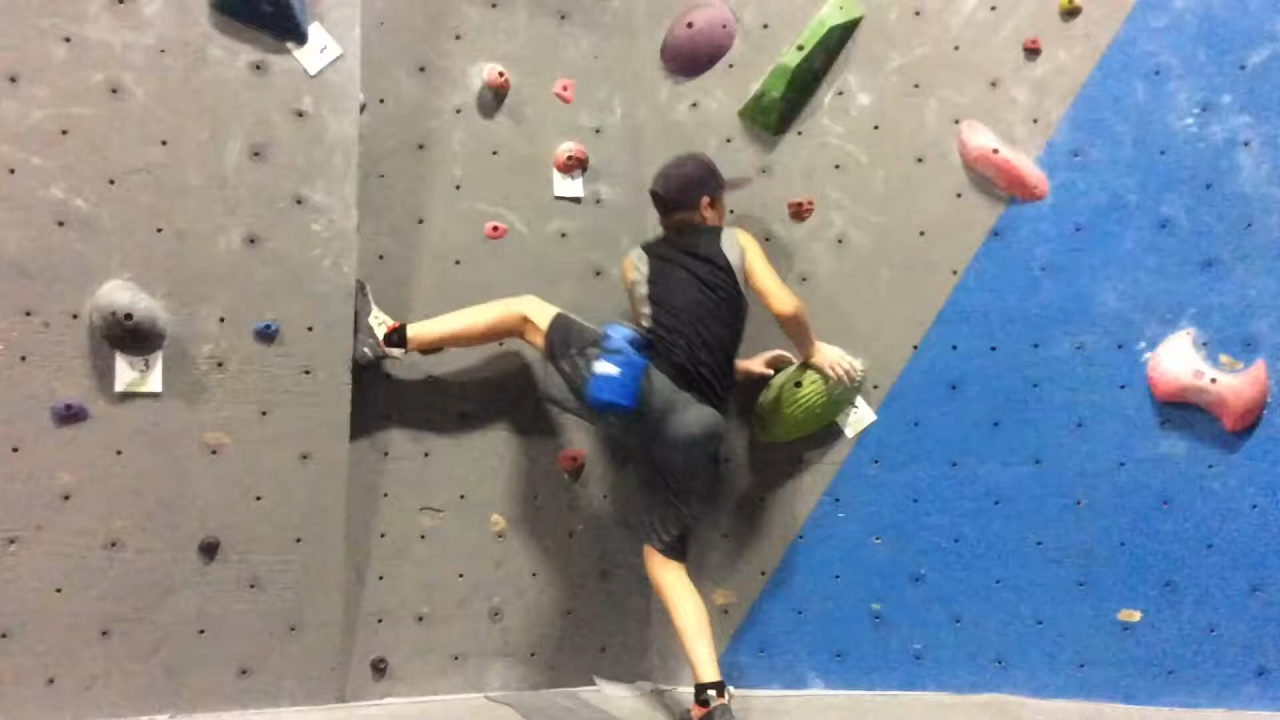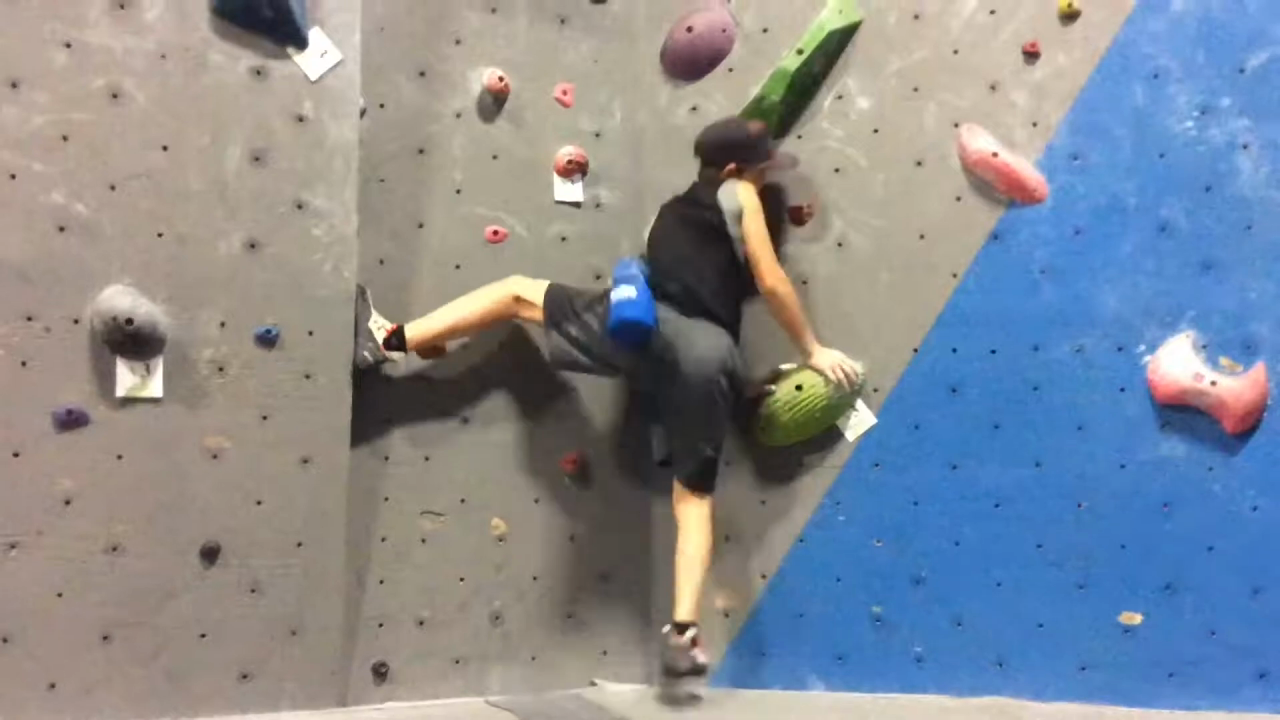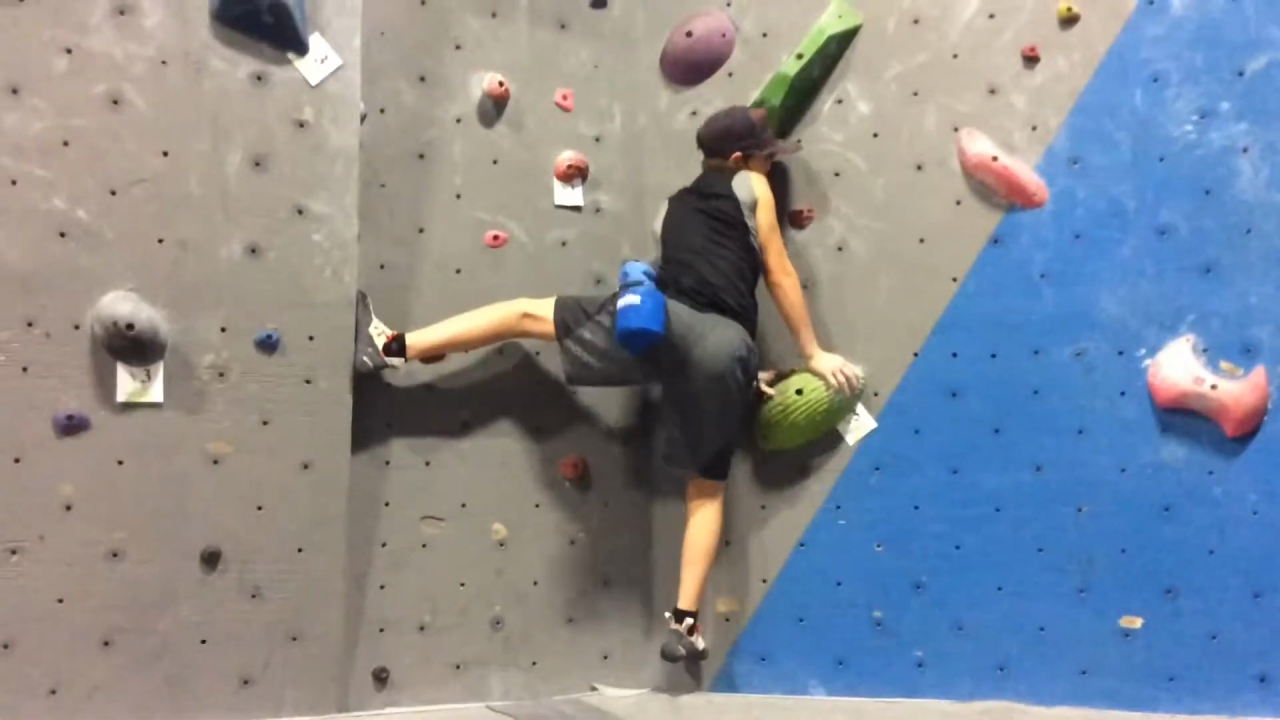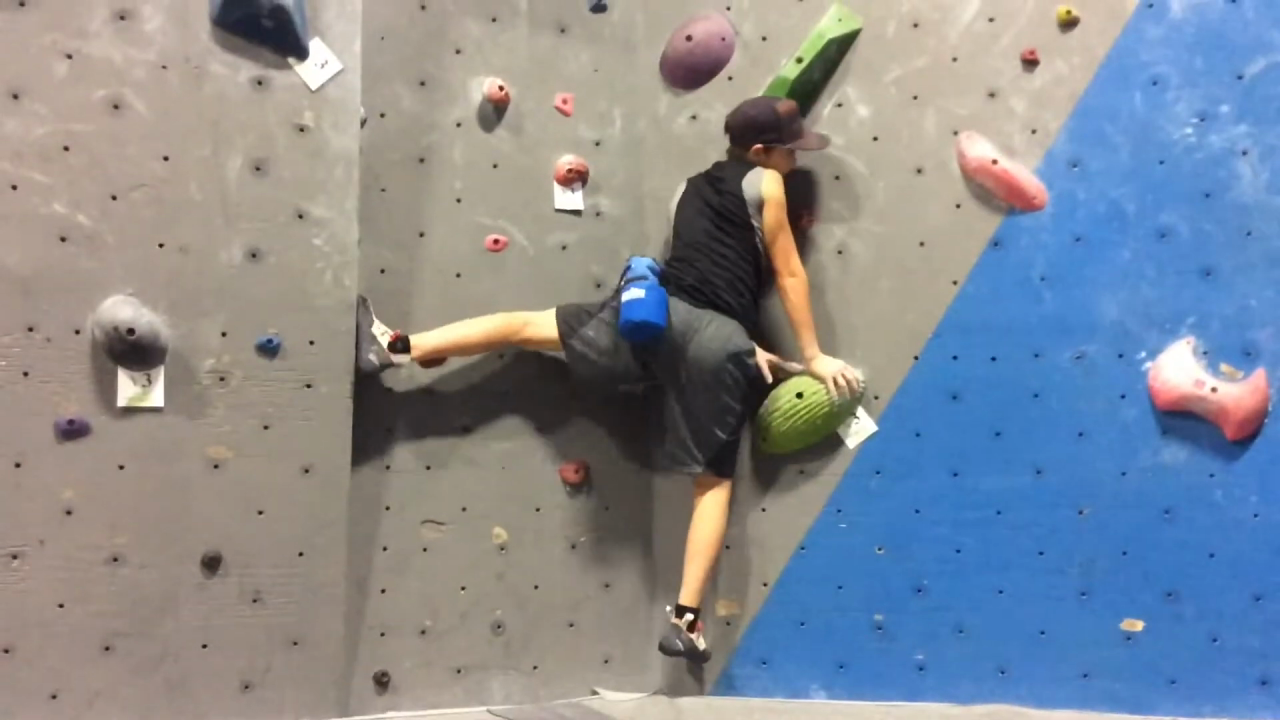
dt=0.4s
person 1, frame 1
left shoulder: (638, 261)
right shoulder: (736, 242)
right elbow: (788, 308)
left wrist: (737, 366)
right wrist: (814, 351)
left hip: (639, 382)
right hip: (694, 426)
left knee: (527, 310)
right knee: (665, 558)
left ankle: (389, 336)
person 1, frame 2
left shoulder: (668, 213)
right shoulder: (740, 196)
right elbow: (770, 283)
left wrist: (735, 381)
right wrist: (813, 350)
right hip: (708, 353)
left knee: (518, 291)
right knee: (694, 498)
left ankle: (389, 338)
right ankle: (683, 634)
person 1, frame 3
left shoulder: (673, 204)
right shoulder: (752, 187)
right elbow: (780, 275)
left wrist: (742, 370)
right wrist: (814, 353)
left hip: (658, 316)
right hip: (722, 347)
left knee: (525, 313)
right knee: (707, 489)
left ankle: (390, 346)
right ankle: (684, 625)
person 1, frame 4
left shoulder: (694, 188)
right shoulder: (765, 183)
right elbow: (790, 275)
left wrist: (746, 348)
right wrist: (813, 357)
left hip: (658, 309)
right hip: (716, 343)
left knee: (527, 326)
right knee: (714, 483)
left ankle: (393, 346)
right ankle: (686, 620)
